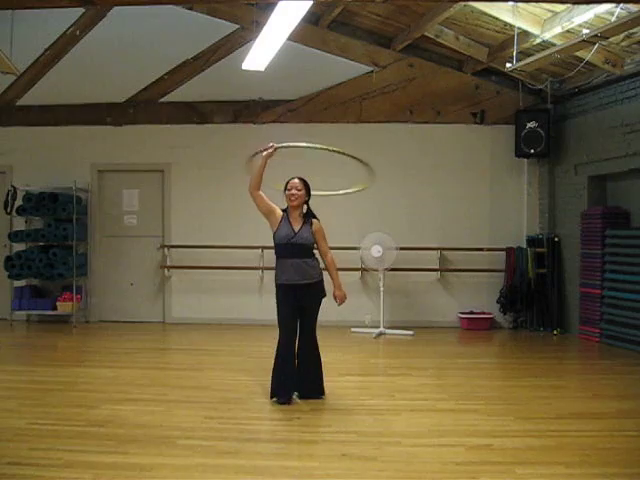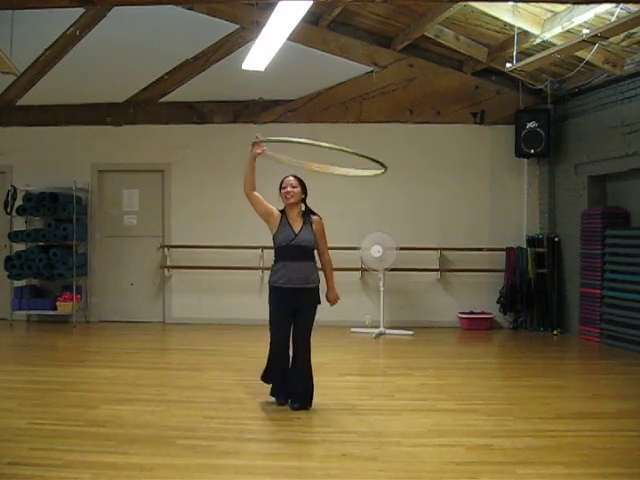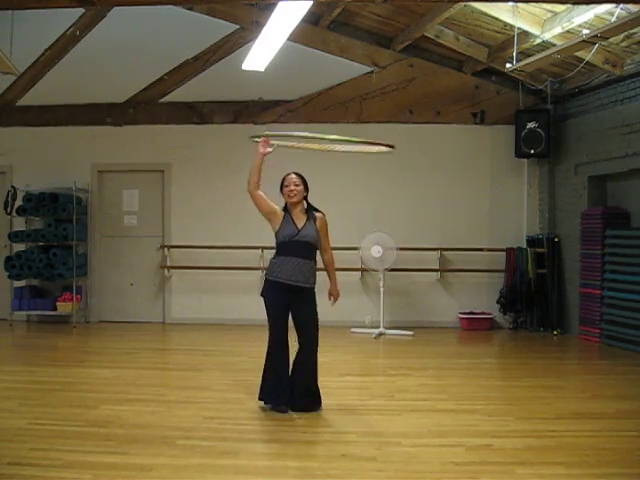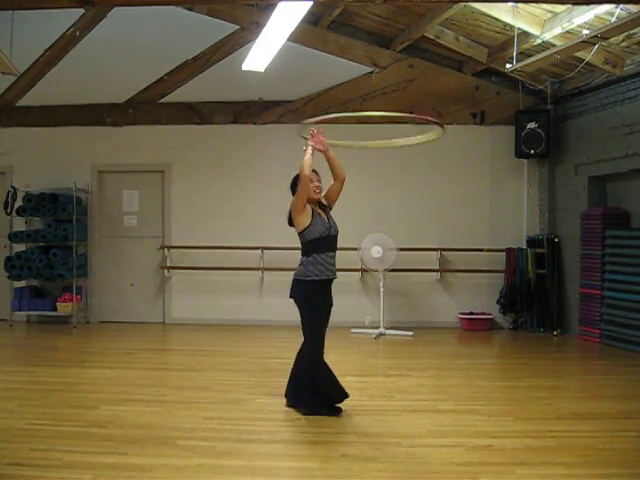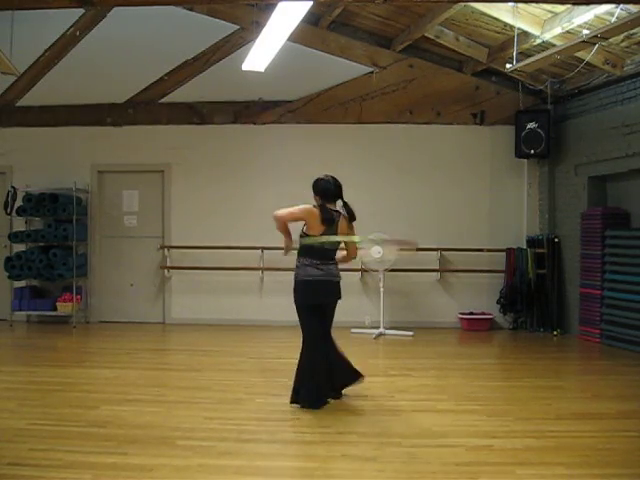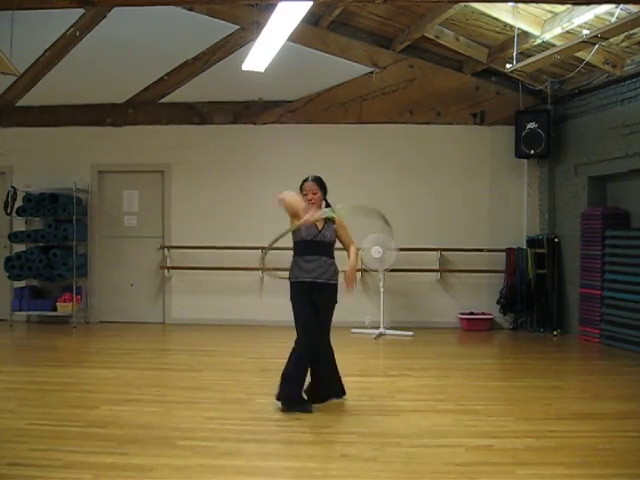
dt=0.7s
person 1, frame 1
left shoulder: (313, 223)
right shoulder: (276, 216)
left elbow: (326, 255)
right elbow: (253, 189)
left wrist: (337, 286)
right wrist: (264, 159)
left hip: (311, 285)
right hip: (285, 287)
left knee: (308, 336)
right knee: (287, 337)
left ankle: (309, 387)
right ankle: (284, 389)
person 1, frame 2
left shoulder: (314, 221)
right shoulder: (274, 218)
left elbow: (324, 255)
right elbow: (249, 191)
left wrist: (331, 287)
right wrist: (253, 157)
left hip: (308, 290)
right hip: (280, 289)
left knee: (302, 343)
right knee: (279, 340)
left ankle: (300, 395)
right ankle: (280, 386)
person 1, frame 3
left shoulder: (318, 218)
right shoulder: (277, 216)
left elbow: (326, 252)
right elbow: (252, 189)
left wrist: (333, 283)
right wrist: (261, 156)
left hip: (305, 290)
right hip: (277, 286)
left knee: (309, 343)
right knee: (278, 341)
left ankle: (303, 398)
right ankle: (276, 397)
person 1, frame 4
left shoulder: (323, 207)
right shoulder: (300, 208)
left elbow: (340, 179)
right elbow: (305, 175)
left wrist: (326, 151)
right wrist: (309, 149)
left hip: (321, 284)
right hip: (309, 284)
left knee: (313, 342)
right knee: (314, 343)
left ankle: (300, 397)
right ankle: (316, 401)
person 1, frame 5
left shoulder: (312, 213)
right shoulder: (344, 221)
left elbow: (279, 216)
right elbow: (352, 254)
left wrist: (287, 238)
left hip: (306, 285)
right hip: (330, 285)
left knee: (311, 339)
right knee: (323, 336)
left ankle: (312, 395)
right ankle: (334, 385)
person 1, frame 6
left shoulder: (335, 222)
right shoulder: (297, 214)
left elbow: (350, 246)
right elbow: (285, 198)
left wrist: (351, 266)
right wrist: (305, 211)
left hip: (327, 286)
right hip: (302, 286)
left knee: (321, 338)
right knee: (306, 339)
left ankle: (323, 389)
right ankle: (291, 396)
